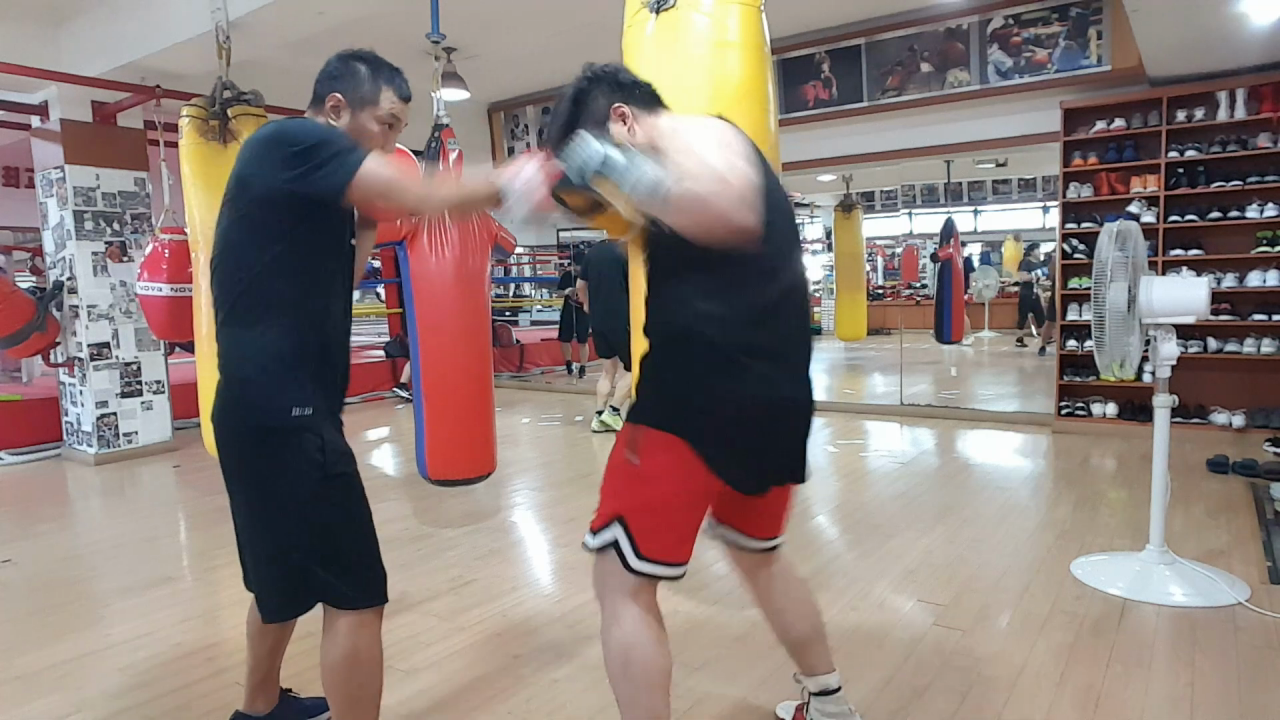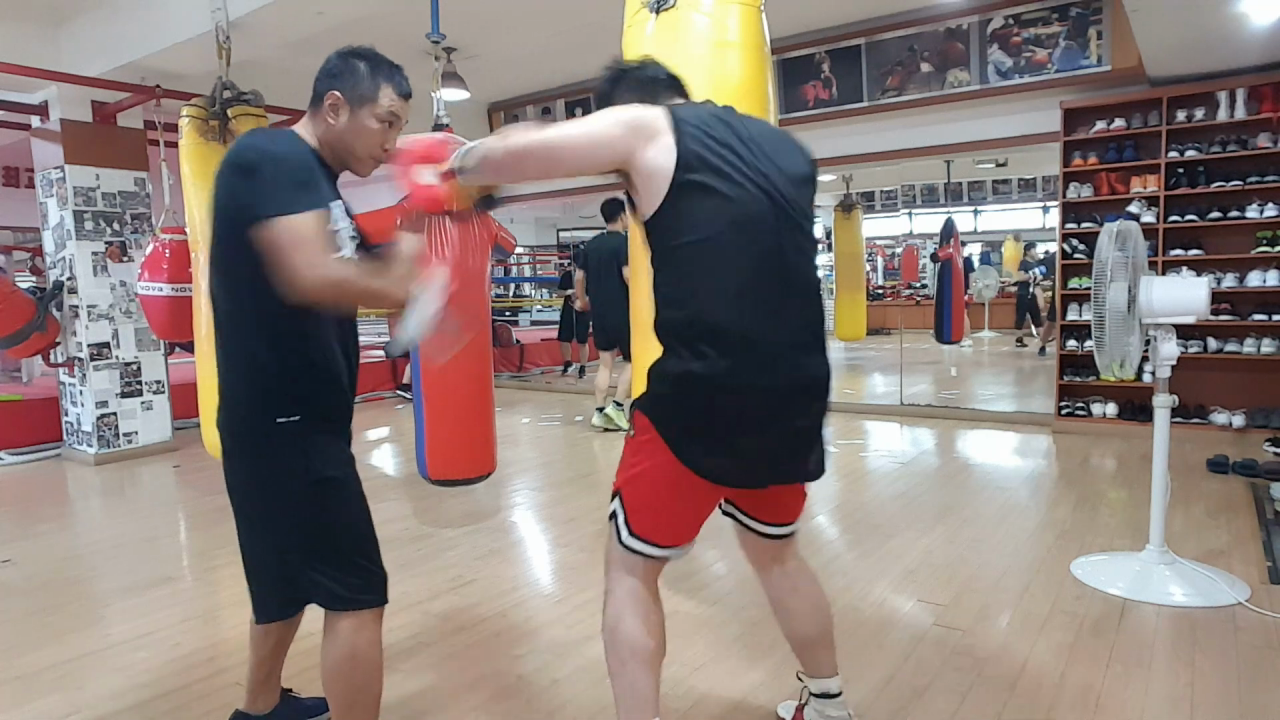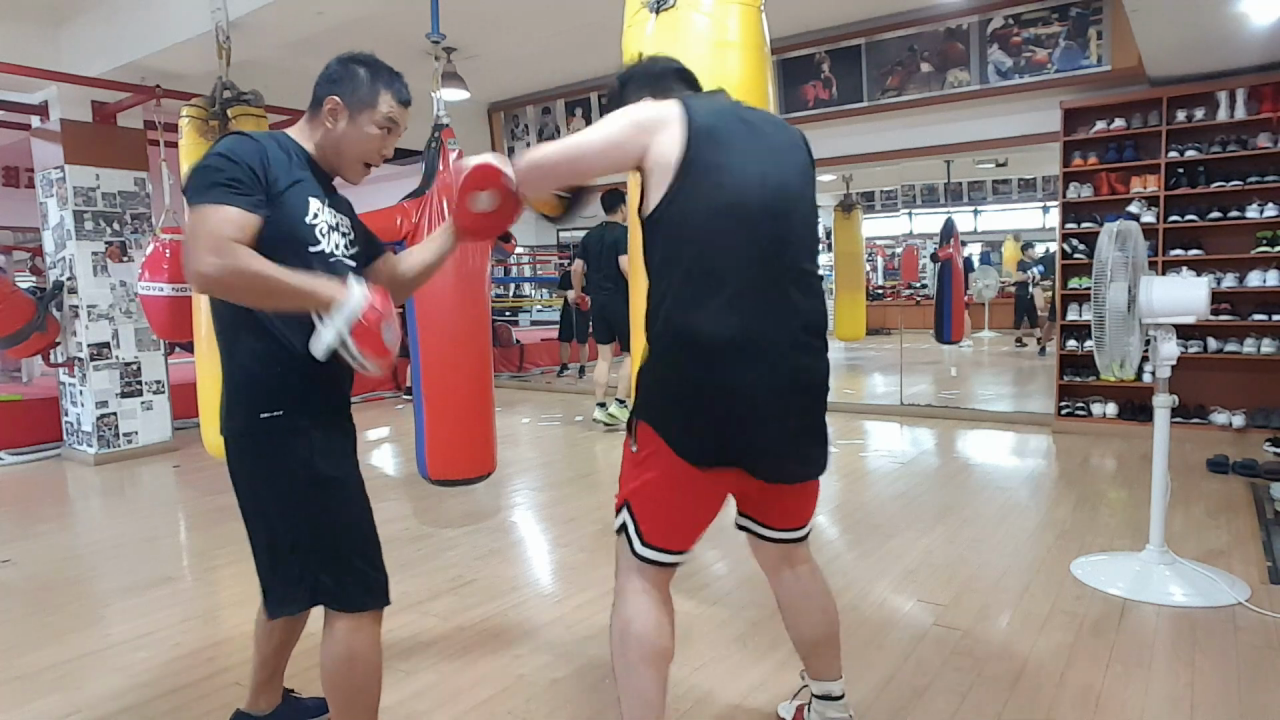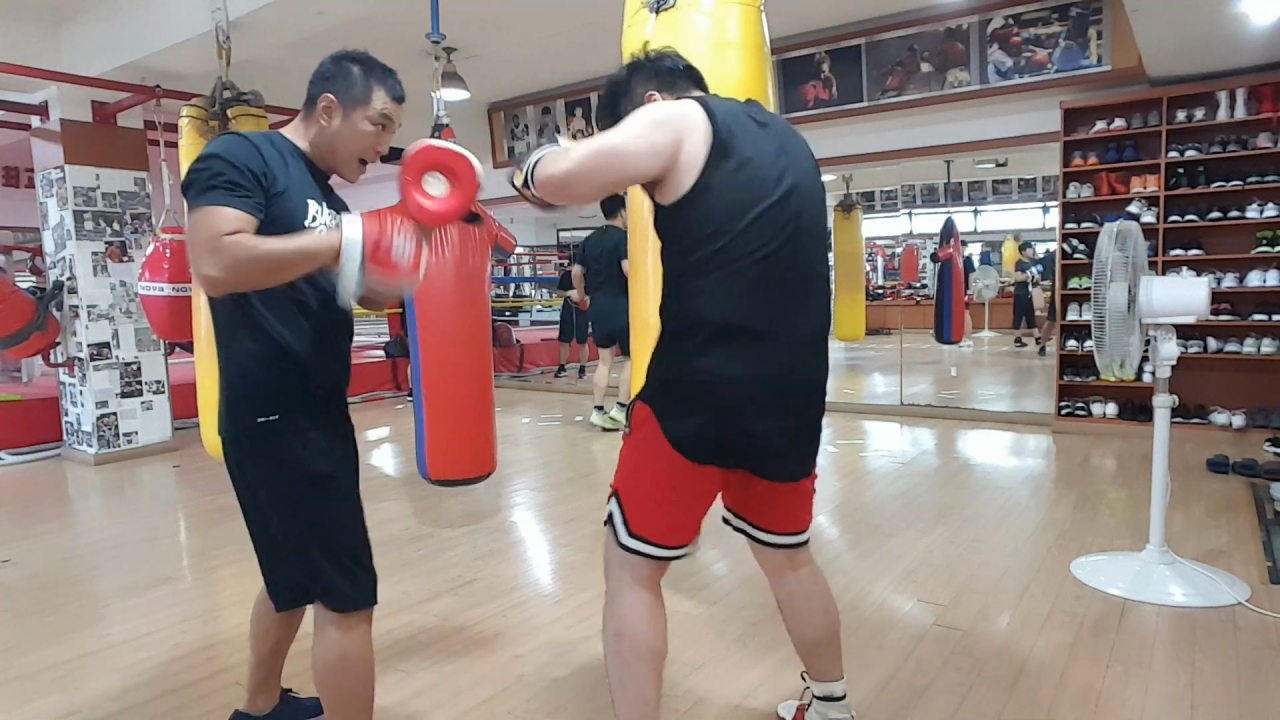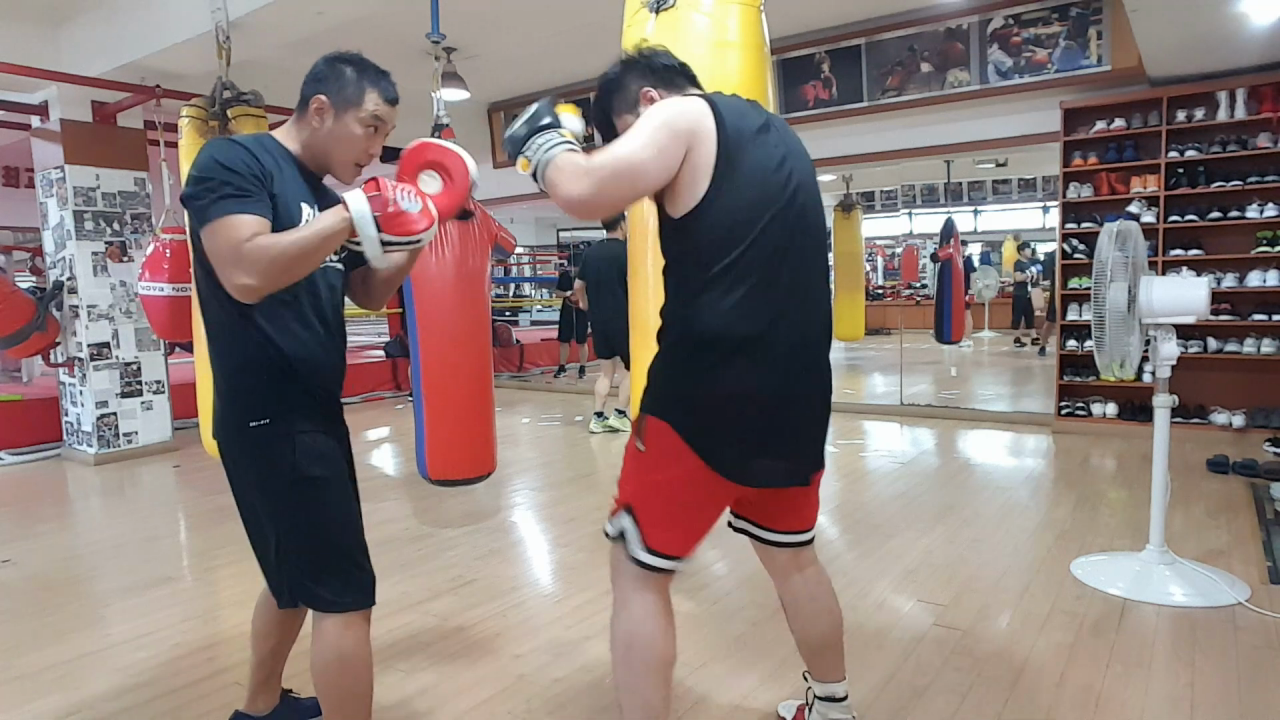
dt=0.1s
person 1, frame 1
left shoulder: (290, 164)
right shoulder: (291, 143)
left elbow: (328, 273)
right elbow: (421, 193)
left wrist: (371, 240)
right wrist: (520, 181)
left hip: (272, 410)
right hip: (283, 414)
left knee: (290, 574)
right knee: (353, 590)
person 1, frame 2
left shoulder: (308, 183)
right shoulder: (269, 156)
left elbow: (350, 277)
right elbow: (312, 279)
left wrist: (418, 224)
right wrist: (408, 292)
left hip: (297, 414)
right hip: (287, 419)
left knee: (290, 574)
right knee: (355, 593)
person 1, frame 3
left shoulder: (331, 198)
right shoulder: (245, 157)
left elbow: (386, 282)
right elbow: (210, 263)
left wrist: (451, 230)
right wrist: (330, 299)
left hip: (319, 415)
right hip: (275, 417)
left knee: (299, 574)
right knee: (355, 594)
person 1, frame 4
left shoulder: (325, 197)
right shoulder: (239, 158)
left elbow: (376, 286)
right elbow: (217, 267)
left wrist: (418, 230)
right wrist: (343, 244)
left hip: (318, 413)
right hip: (274, 416)
left knee: (297, 573)
right knee: (346, 594)
person 1, frame 5
left shoulder: (316, 193)
right shoulder: (233, 161)
left elbow: (370, 294)
right elbow: (247, 275)
left wrist: (412, 235)
right wrist: (351, 214)
left hip: (311, 415)
right hip: (269, 421)
left knee: (298, 576)
right knee: (347, 594)
person 2, frame 1
left shoulder: (689, 140)
left elbow: (725, 210)
left wrist: (613, 165)
left hip: (701, 403)
right hip: (771, 400)
left knee: (622, 587)
right knee: (755, 556)
person 2, frame 2
left shoulder: (642, 126)
right shoulder: (785, 147)
left elbow: (520, 153)
left wrist: (462, 167)
left hip: (700, 395)
right hip: (792, 392)
left knee: (629, 571)
right knee: (775, 551)
person 2, frame 3
left shoulder: (663, 117)
right shoulder: (785, 138)
left elbow: (537, 170)
left wrist: (526, 188)
left hip: (692, 393)
right hip: (792, 387)
left knee: (640, 575)
right knee: (786, 552)
person 2, frame 4
left shoulder: (675, 119)
right shoulder: (785, 141)
left elbow: (559, 178)
left wrist: (529, 169)
left hip: (698, 388)
right hip: (792, 388)
left knee: (631, 570)
right knee: (787, 555)
person 2, frame 5
left shoulder: (681, 113)
right shoulder: (775, 133)
left elbow: (581, 195)
left wrist: (541, 142)
left hip: (705, 390)
right hip: (796, 389)
left knee: (637, 574)
right knee: (791, 556)
person 3, frame 1
left shoulder: (591, 253)
right shoulder: (625, 250)
left elbow: (580, 285)
left wrist: (588, 304)
left hip: (598, 320)
right hip: (620, 320)
left knee: (608, 370)
right knee: (632, 368)
left ankle: (599, 415)
right ankle: (613, 411)
person 3, frame 2
left shoulder: (590, 245)
right shoulder: (624, 242)
left elbow: (579, 277)
right elbow: (628, 275)
left wrist: (582, 300)
left hip: (598, 311)
right hip: (621, 311)
left knee: (606, 363)
right knee: (632, 360)
left ankle: (600, 412)
right ankle: (616, 407)
person 3, frame 3
left shoulder: (590, 235)
right shoulder: (624, 232)
left elbow: (577, 268)
right elbow: (625, 264)
left wrist: (576, 291)
left hip: (598, 302)
right hip: (620, 301)
left knee: (604, 357)
right knee: (631, 353)
left ankle: (600, 406)
right ankle: (619, 404)
person 3, frame 4
left shoulder: (589, 239)
right shoulder: (624, 237)
left elbow: (576, 272)
right elbow: (628, 269)
left wrist: (581, 293)
left hip: (597, 306)
right hip: (620, 305)
left knee: (605, 361)
right knee: (632, 358)
left ankle: (598, 410)
right ankle: (620, 408)
person 3, frame 5
left shoulder: (590, 252)
right shoulder: (625, 249)
left elbow: (578, 286)
left wrist: (584, 303)
left hip: (599, 319)
right hip: (621, 319)
left knee: (608, 369)
right knee: (633, 368)
left ankle: (598, 418)
right ankle: (620, 415)
